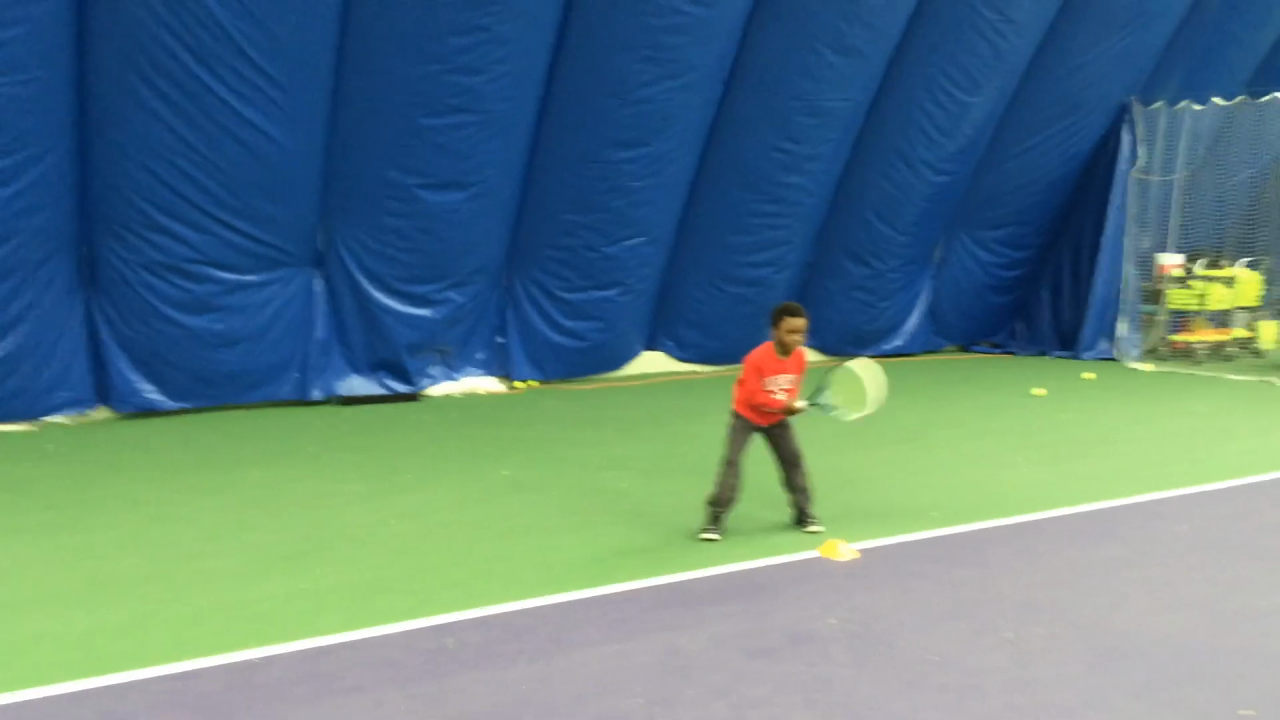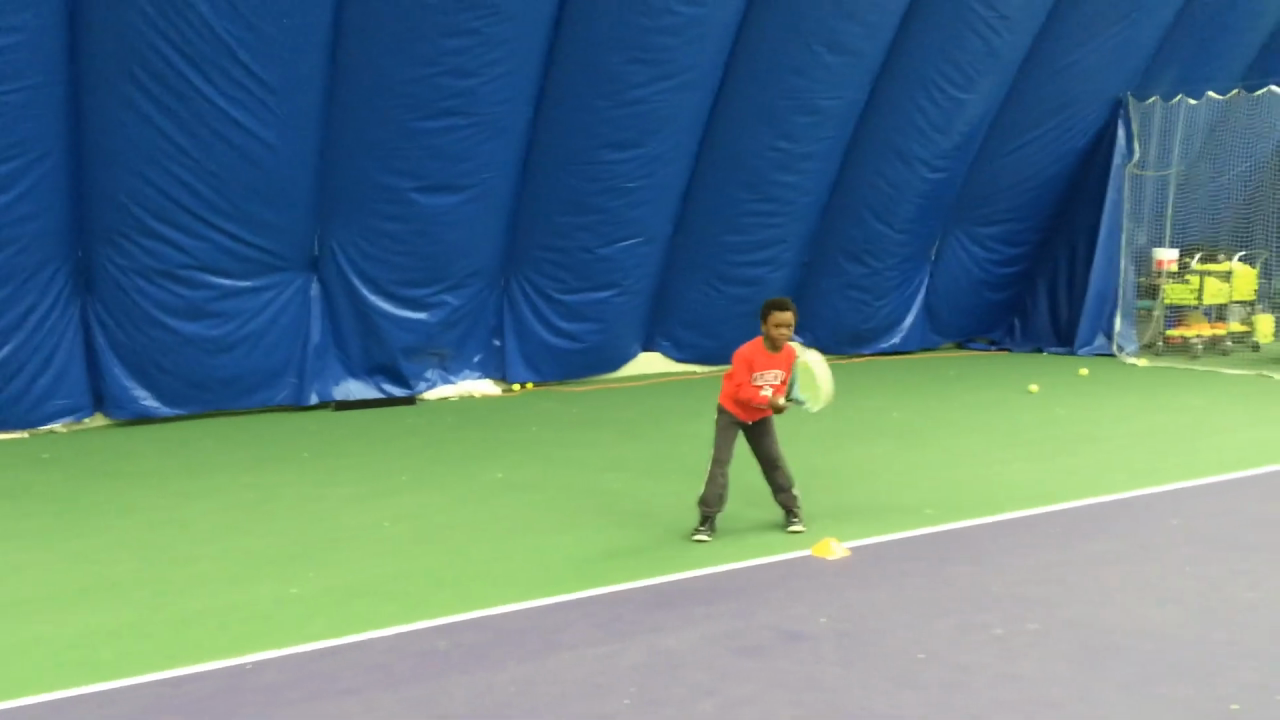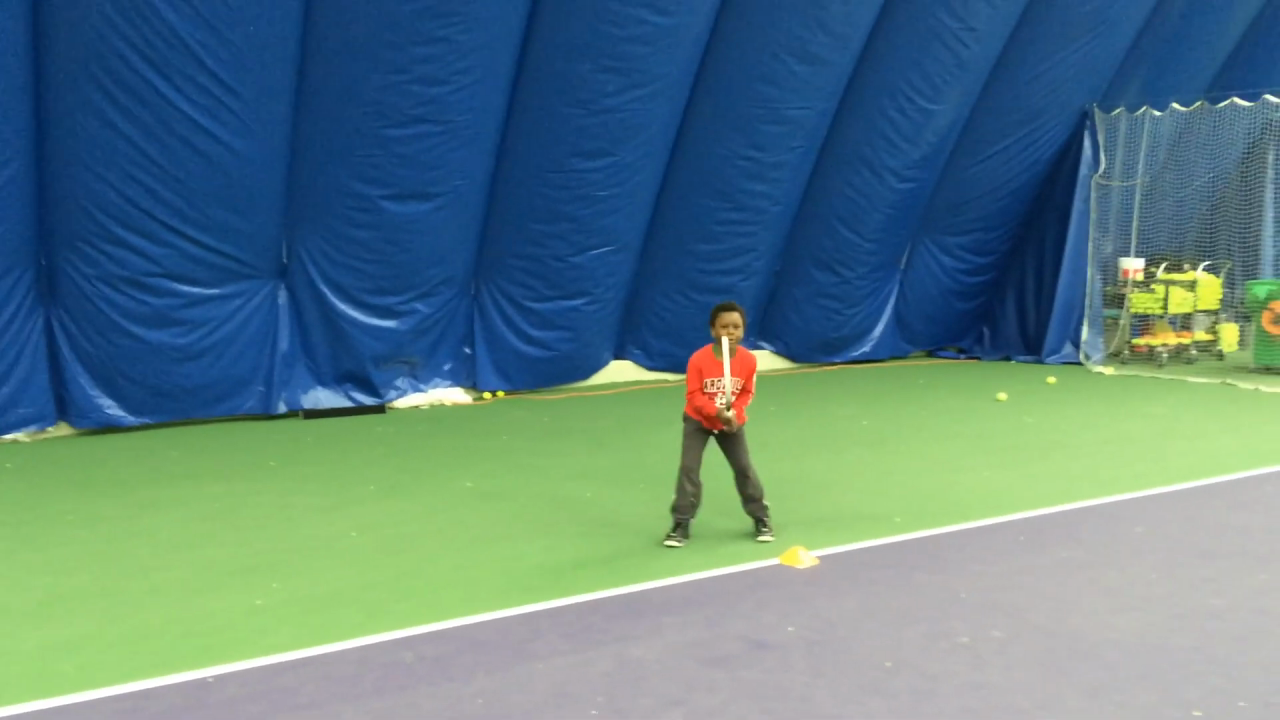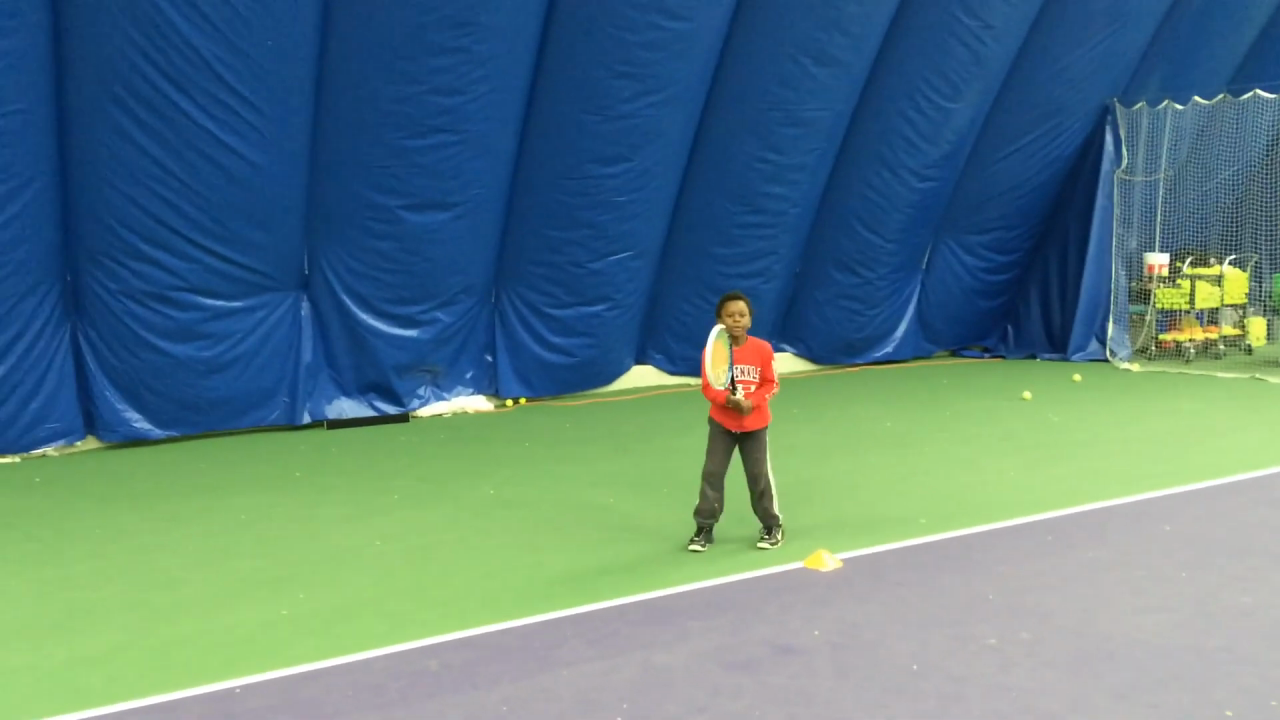
dt=0.3s
person 1, frame 1
left shoulder: (799, 357)
right shoulder: (756, 358)
left elbow: (793, 387)
right elbow: (752, 396)
left wrist: (794, 403)
right wrist: (783, 404)
left hip: (777, 418)
right hip: (746, 416)
left knee: (793, 459)
right knee: (732, 462)
left ankle: (803, 511)
right ankle: (716, 516)
person 1, frame 2
left shoulder: (790, 354)
right shoulder: (746, 353)
left elbow: (782, 384)
right elbow: (739, 390)
left wrist: (779, 401)
right wrist: (768, 401)
left hip: (761, 415)
right hip: (731, 411)
left knee: (774, 460)
right knee: (720, 462)
left ankle: (791, 510)
right ankle: (708, 517)
person 1, frame 3
left shoulder: (748, 358)
right shoulder: (699, 359)
left elbow: (747, 392)
right elbow: (694, 395)
left wrist: (733, 412)
right wrist: (716, 411)
left hip: (732, 422)
right hip: (698, 420)
left knee: (745, 469)
right knee: (688, 469)
left ankle: (761, 518)
right ankle: (681, 523)
person 1, frame 4
left shoulder: (763, 349)
left elbow: (771, 385)
right elbow: (708, 388)
left wrist: (752, 402)
right wrist: (729, 400)
left hip: (755, 423)
right hip: (721, 423)
left knee: (759, 475)
right knee: (711, 474)
left ankle: (772, 526)
right ankle: (705, 528)
